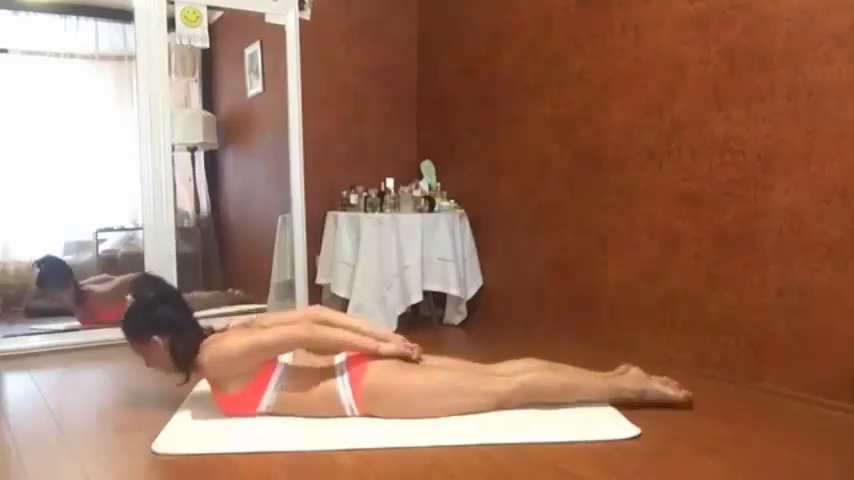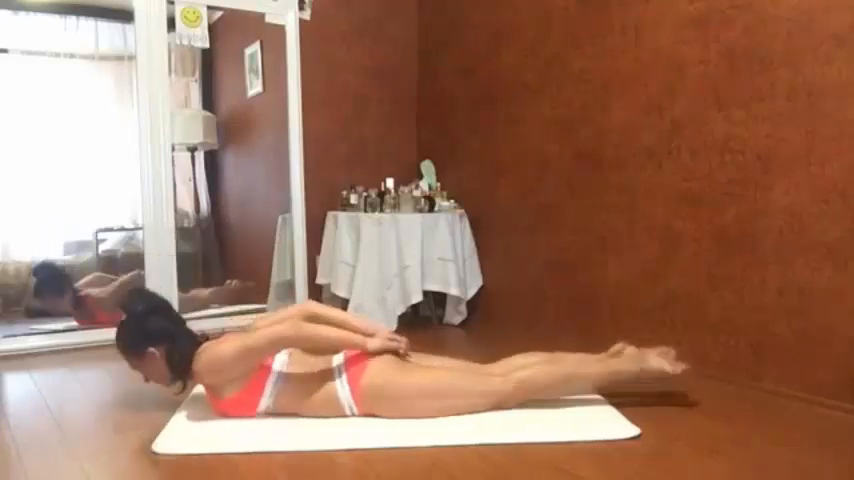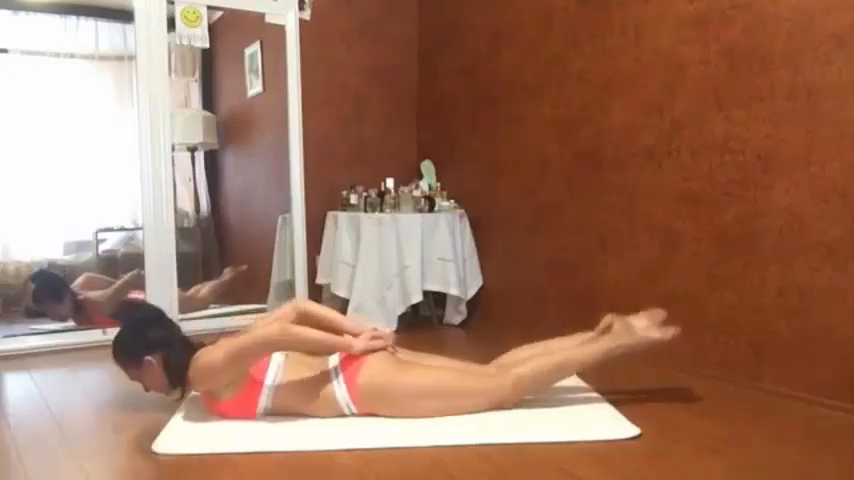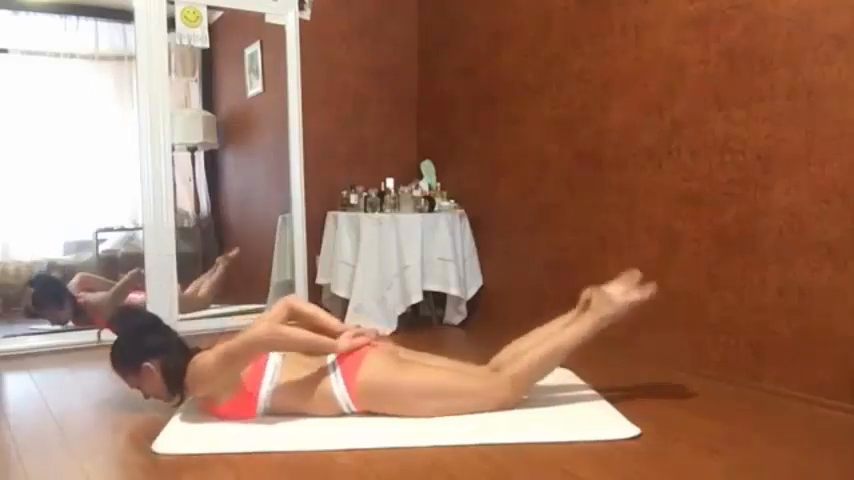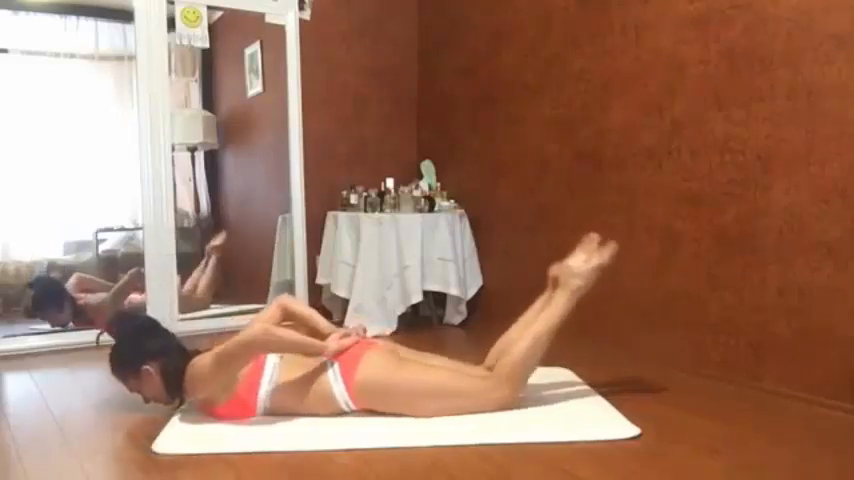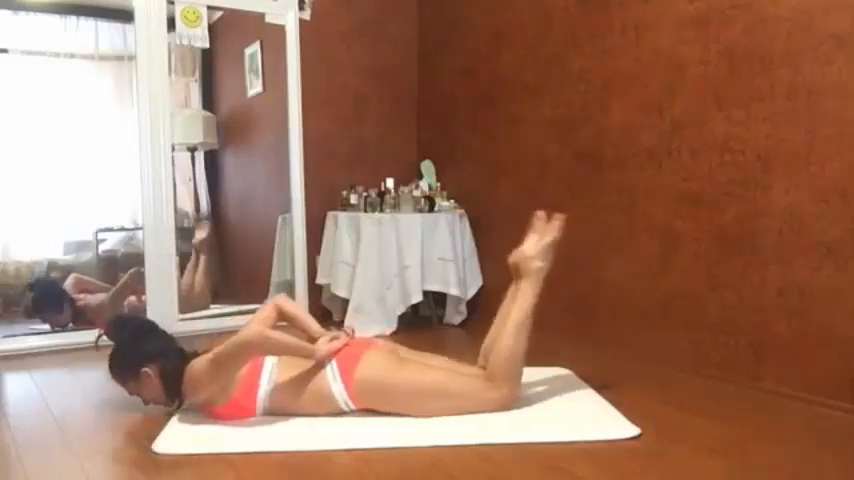
dt=0.2s
person 1, frame 1
left shoulder: (214, 358)
right shoulder: (232, 334)
left elbow: (303, 334)
right elbow: (315, 314)
left wrist: (375, 347)
right wrist: (383, 339)
left hip: (367, 387)
right hip: (368, 368)
left knee: (507, 388)
right knee: (498, 372)
left ankle: (630, 386)
right ankle: (620, 376)
person 1, frame 2
left shoulder: (210, 364)
right shoulder: (227, 342)
left elbow: (290, 333)
right elbow: (306, 310)
left wrist: (363, 345)
right wrist: (375, 335)
left hip: (364, 388)
right hip: (365, 367)
left knee: (506, 387)
right knee: (497, 371)
left ankle: (627, 367)
right ankle: (617, 359)
person 1, frame 3
left shoulder: (205, 371)
right shoulder: (221, 350)
left elbow: (278, 333)
right elbow: (297, 307)
left wrist: (349, 347)
right wrist: (358, 332)
left hip: (363, 386)
right hip: (365, 365)
left knee: (504, 387)
right knee: (495, 371)
left ankle: (614, 342)
right ankle: (603, 334)
person 1, frame 4
left shoulder: (202, 377)
right shoulder: (217, 357)
left elbow: (265, 334)
right elbow: (288, 305)
left wrist: (333, 348)
right wrist: (344, 335)
left hip: (362, 383)
right hip: (365, 360)
left knee: (502, 388)
right knee: (492, 371)
left ankle: (597, 313)
right ankle: (586, 310)
person 1, frame 5
left shoulder: (200, 380)
right shoulder: (216, 361)
left elbow: (256, 336)
right elbow: (282, 304)
left wrist: (323, 351)
right wrist: (333, 336)
left hip: (360, 380)
right hip: (362, 355)
left knee: (501, 389)
right knee: (488, 373)
left ankle: (567, 289)
right ankle: (557, 287)
person 1, frame 6
left shoulder: (198, 383)
right shoulder: (214, 364)
left elbow: (250, 338)
right elbow: (277, 303)
left wrist: (313, 353)
right wrist: (320, 339)
left hip: (356, 379)
right hip: (358, 355)
left knee: (499, 392)
right knee: (484, 375)
left ankle: (529, 275)
right ankle: (523, 273)
person 2, frame 1
left shoulder: (100, 296)
right shoulder: (72, 296)
left elbow: (138, 279)
right hip: (129, 303)
left knee: (190, 302)
left ankle: (230, 297)
person 2, frame 2
left shoulder: (100, 301)
right shoulder: (74, 294)
left elbow: (138, 276)
left knee: (195, 300)
right knee: (192, 299)
left ankle: (229, 290)
right ankle: (227, 290)
person 2, frame 3
left shoulder: (101, 304)
right shoulder: (72, 294)
left elbow: (137, 275)
right hip: (133, 298)
left ankle: (225, 278)
right ankle: (223, 278)
person 2, frame 4
left shoulder: (101, 307)
right shoulder: (70, 294)
left elbow: (136, 275)
right hip: (133, 299)
left ankle: (221, 265)
right ankle: (218, 265)
person 2, frame 5
left shoulder: (101, 308)
right shoulder: (69, 294)
left elbow: (136, 274)
left hip: (148, 304)
right hip: (129, 298)
left ankle: (212, 254)
right ankle: (208, 255)
person 2, frame 6
left shoulder: (100, 308)
right shoulder: (67, 295)
left elbow: (135, 274)
left hip: (144, 304)
right hip: (128, 299)
left ankle: (200, 249)
right ankle: (198, 249)
